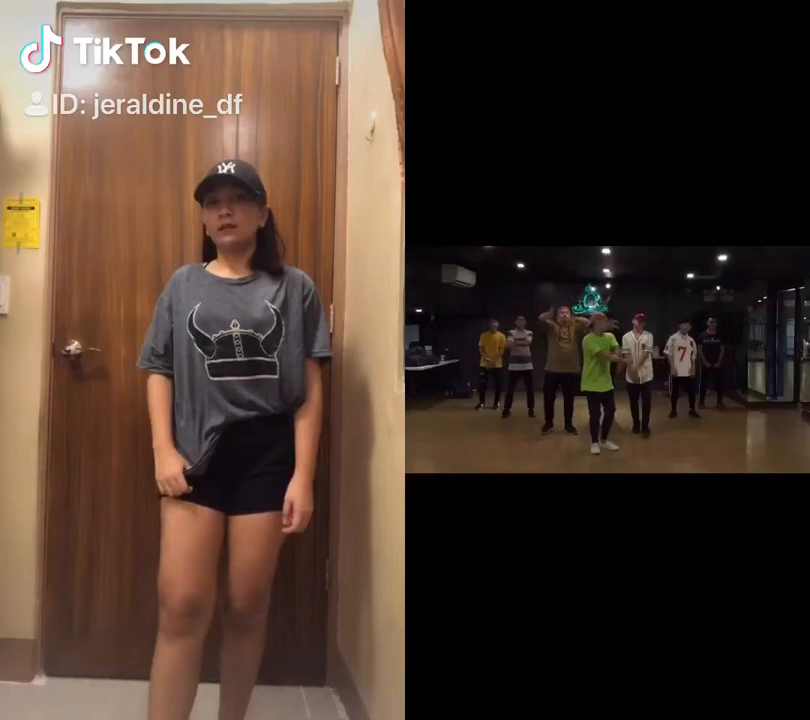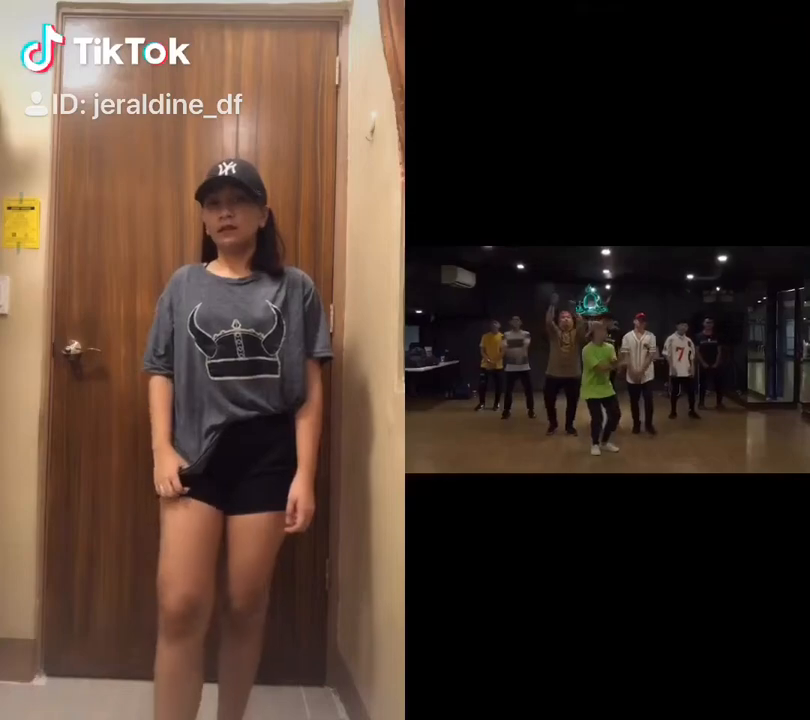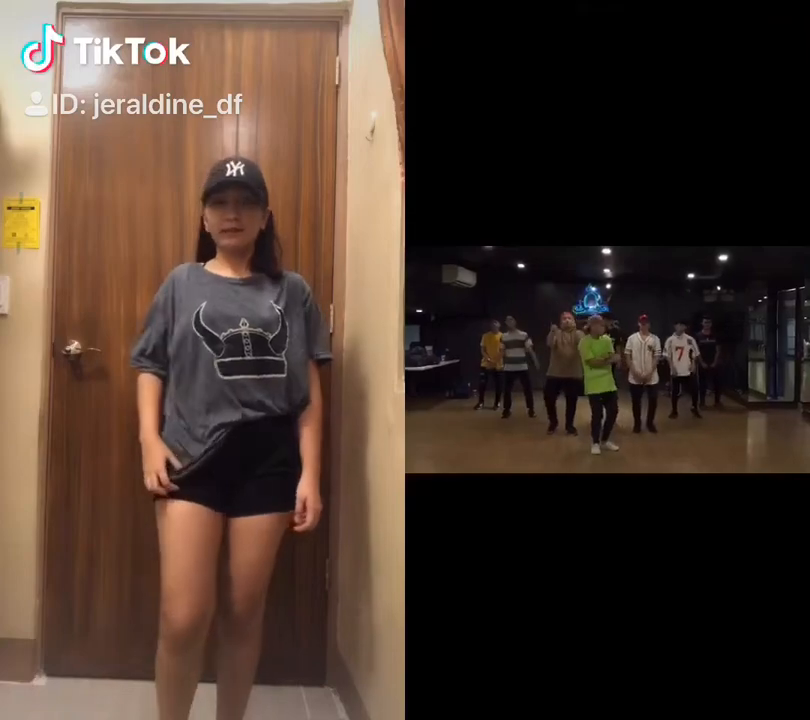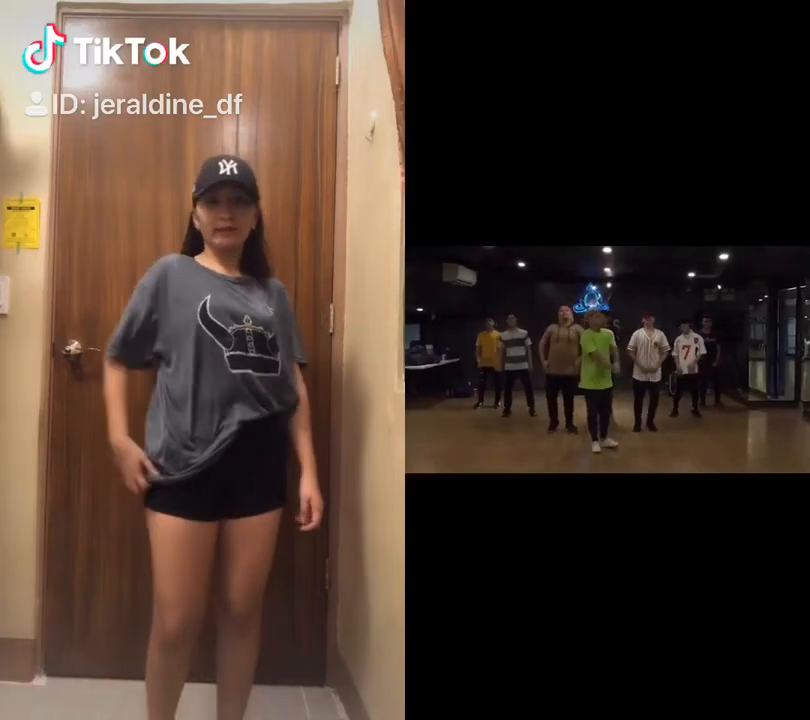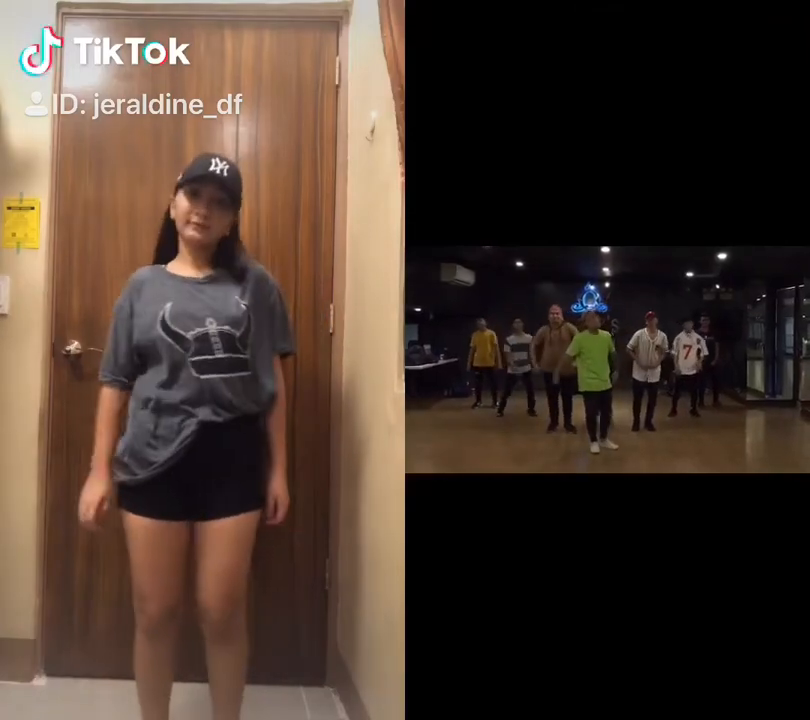
dt=0.3s
person 1, frame 1
left shoulder: (295, 288)
right shoulder: (183, 285)
left elbow: (310, 387)
right elbow: (159, 372)
left wrist: (303, 475)
right wrist: (163, 450)
left hip: (267, 457)
right hip: (196, 455)
left knee: (247, 607)
right knee: (181, 606)
person 1, frame 2
left shoulder: (294, 288)
right shoulder: (184, 284)
left elbow: (310, 387)
right elbow: (160, 372)
left wrist: (305, 474)
right wrist: (161, 449)
left hip: (267, 457)
right hip: (195, 454)
left knee: (245, 607)
right knee: (179, 607)
person 1, frame 3
left shoulder: (292, 291)
right shoulder: (182, 283)
left elbow: (309, 388)
right elbow: (149, 366)
left wrist: (310, 473)
right wrist: (149, 440)
left hip: (267, 460)
right hip: (192, 457)
left knee: (244, 611)
right knee: (183, 617)
person 1, frame 4
left shoulder: (273, 292)
right shoulder: (170, 275)
left elbow: (294, 387)
right elbow: (117, 358)
left wrist: (309, 471)
right wrist: (120, 440)
left hip: (259, 461)
right hip: (182, 461)
left knee: (243, 610)
right knee: (175, 621)
person 1, frame 5
left shoulder: (256, 285)
right shoulder: (143, 286)
left elbow: (275, 382)
right elbow: (116, 384)
left wrist: (279, 468)
right wrist: (99, 471)
left hip: (232, 459)
right hip: (154, 461)
left knee: (222, 613)
right knee: (156, 613)
